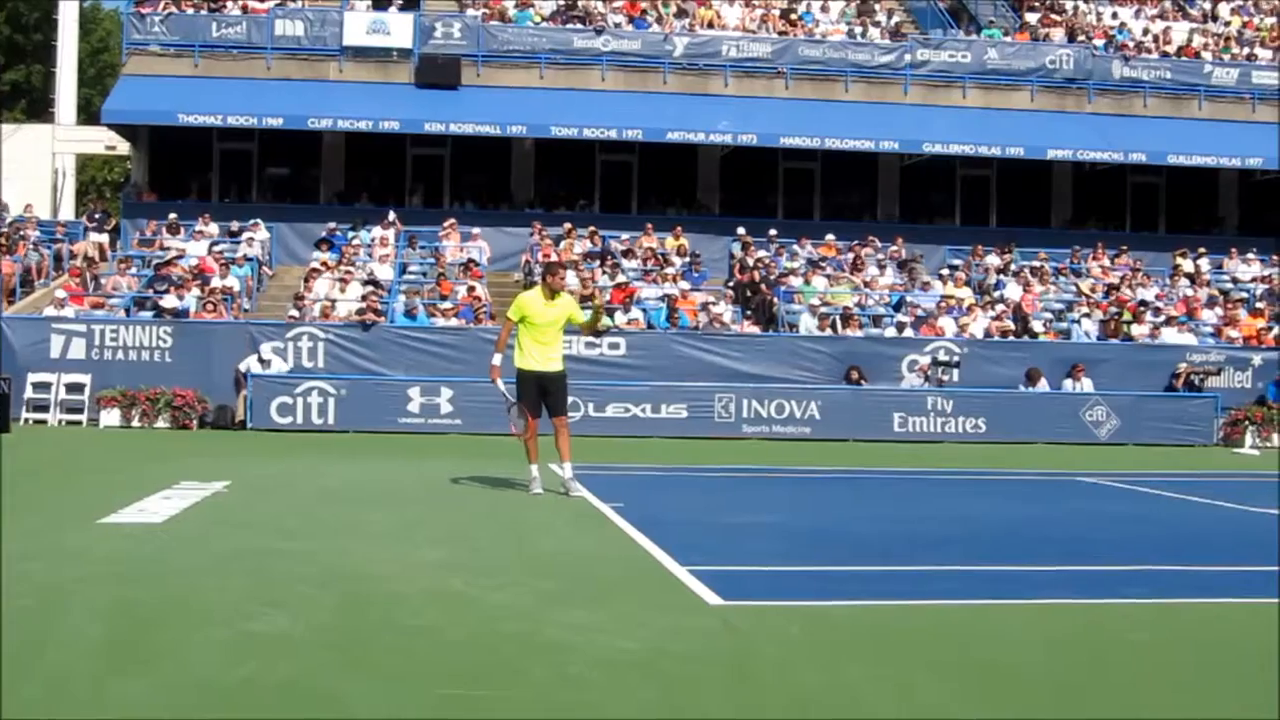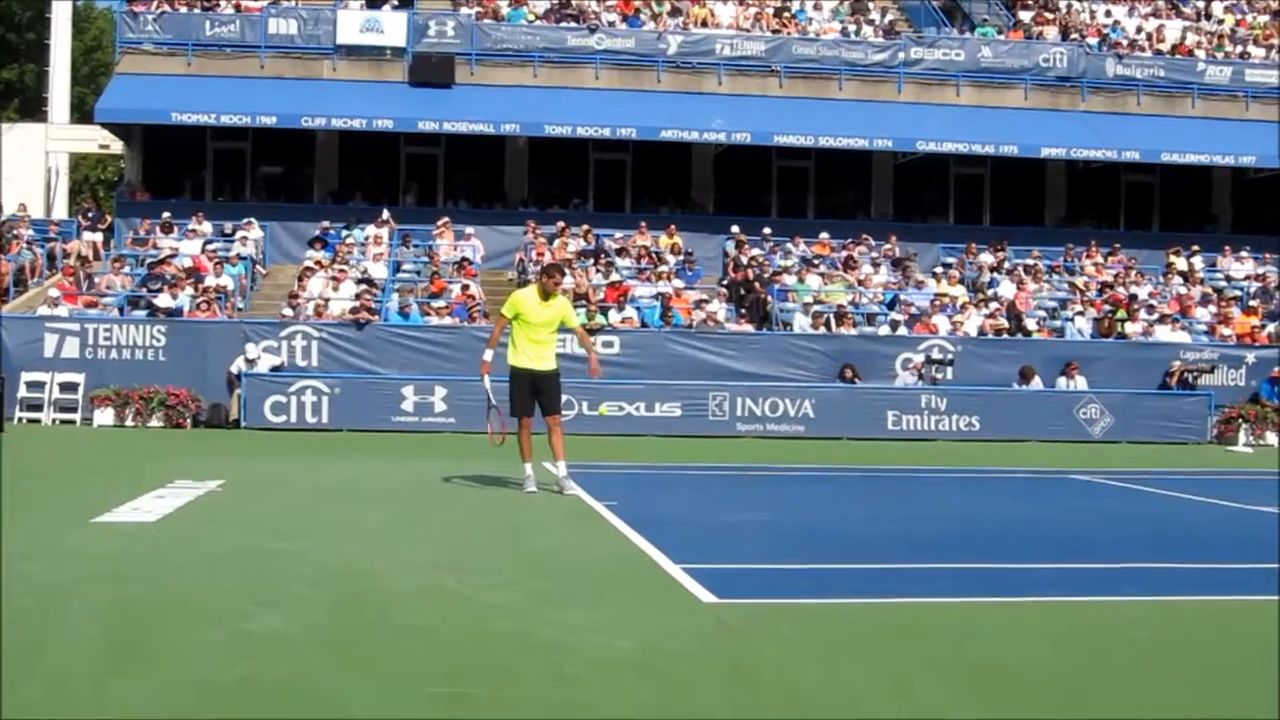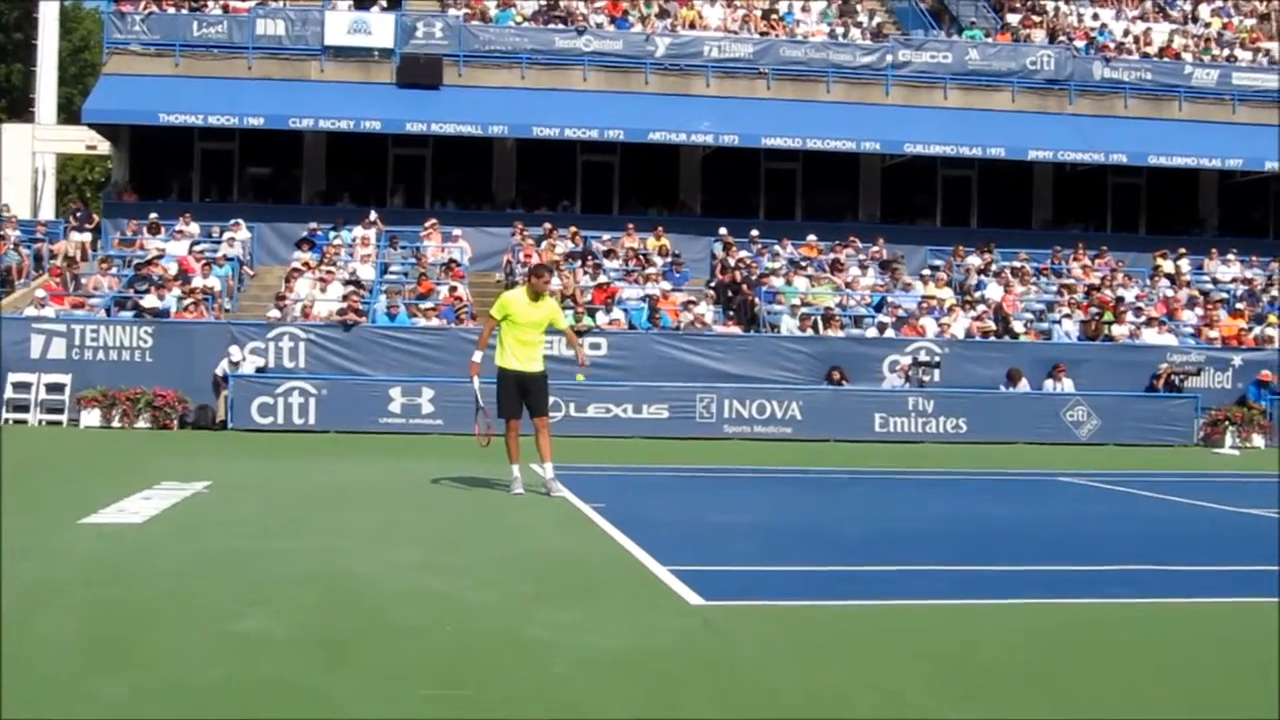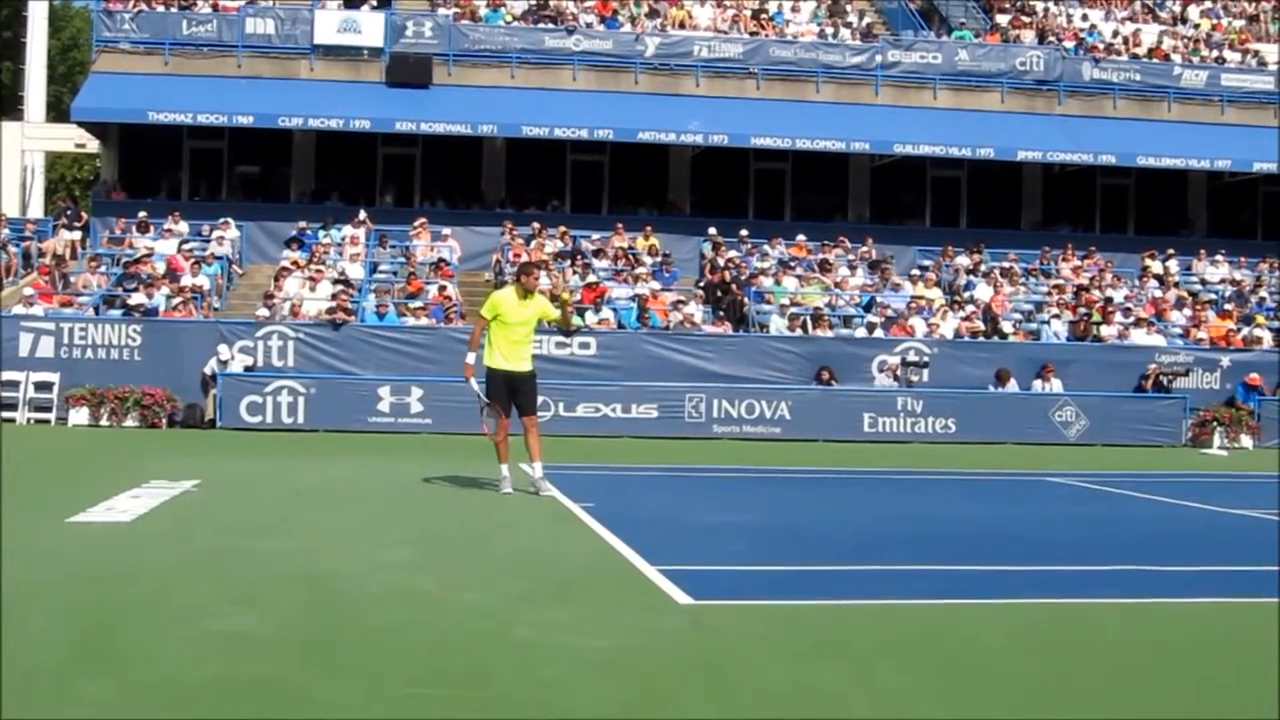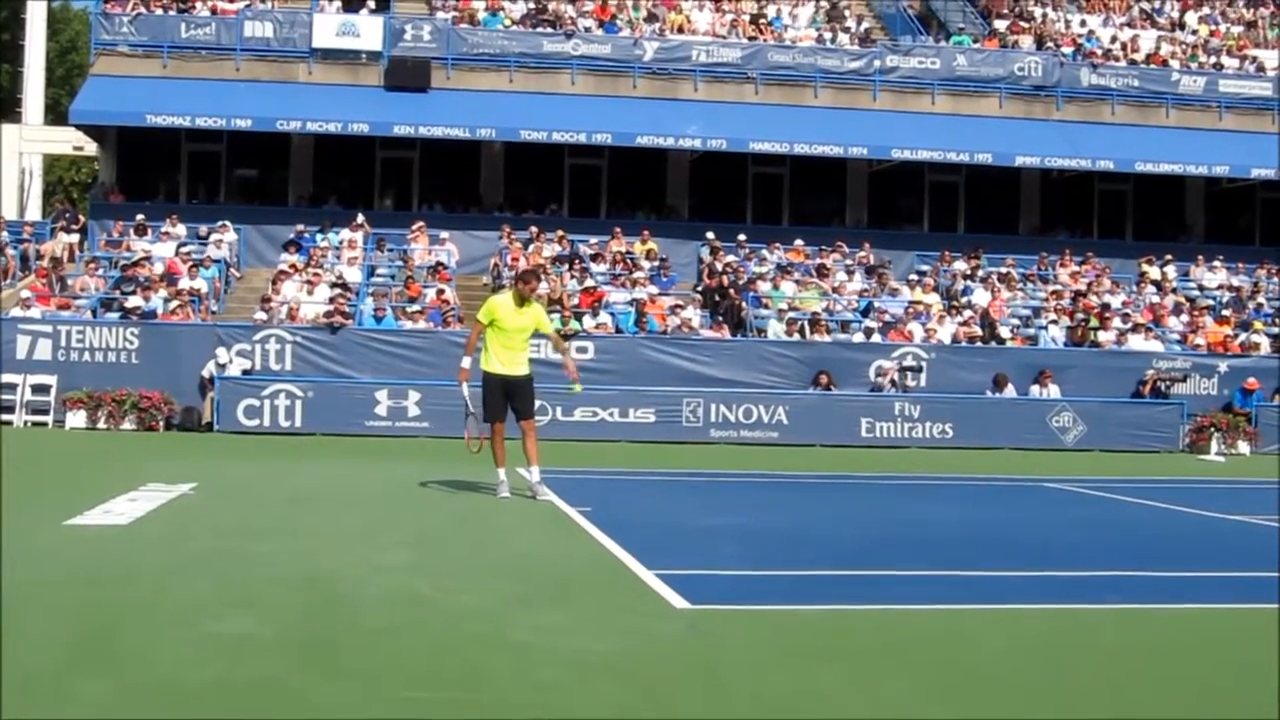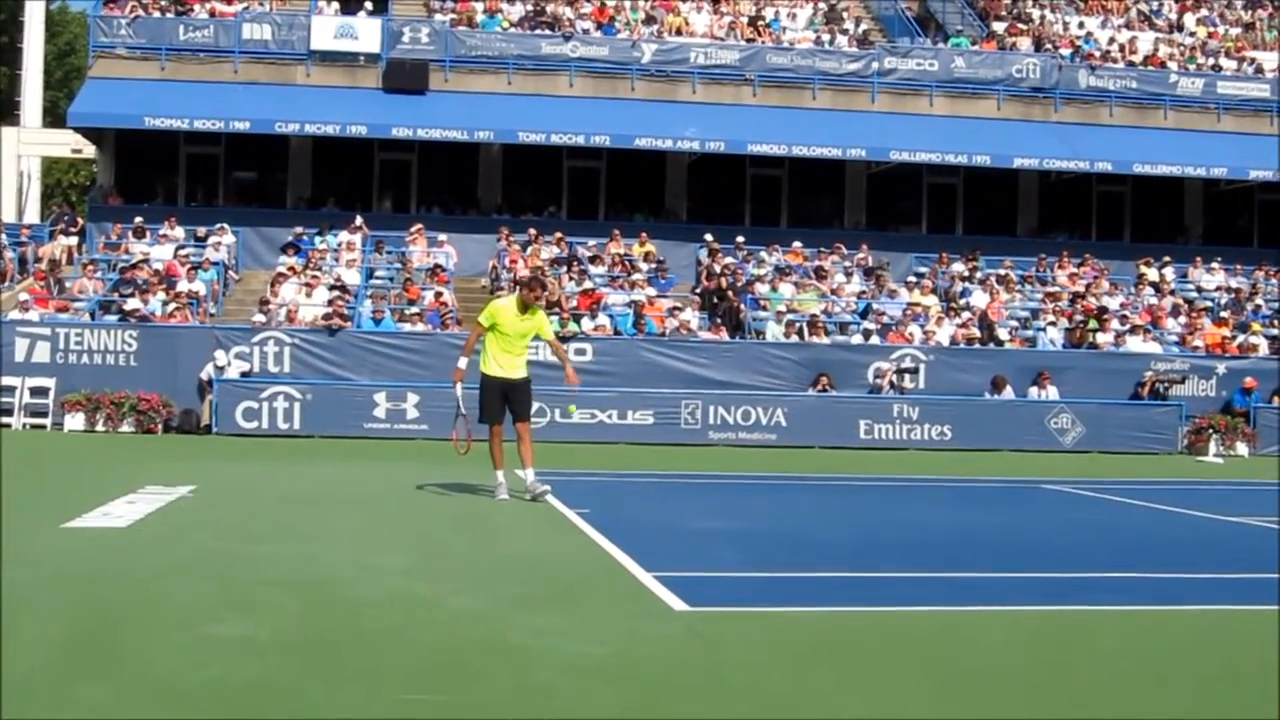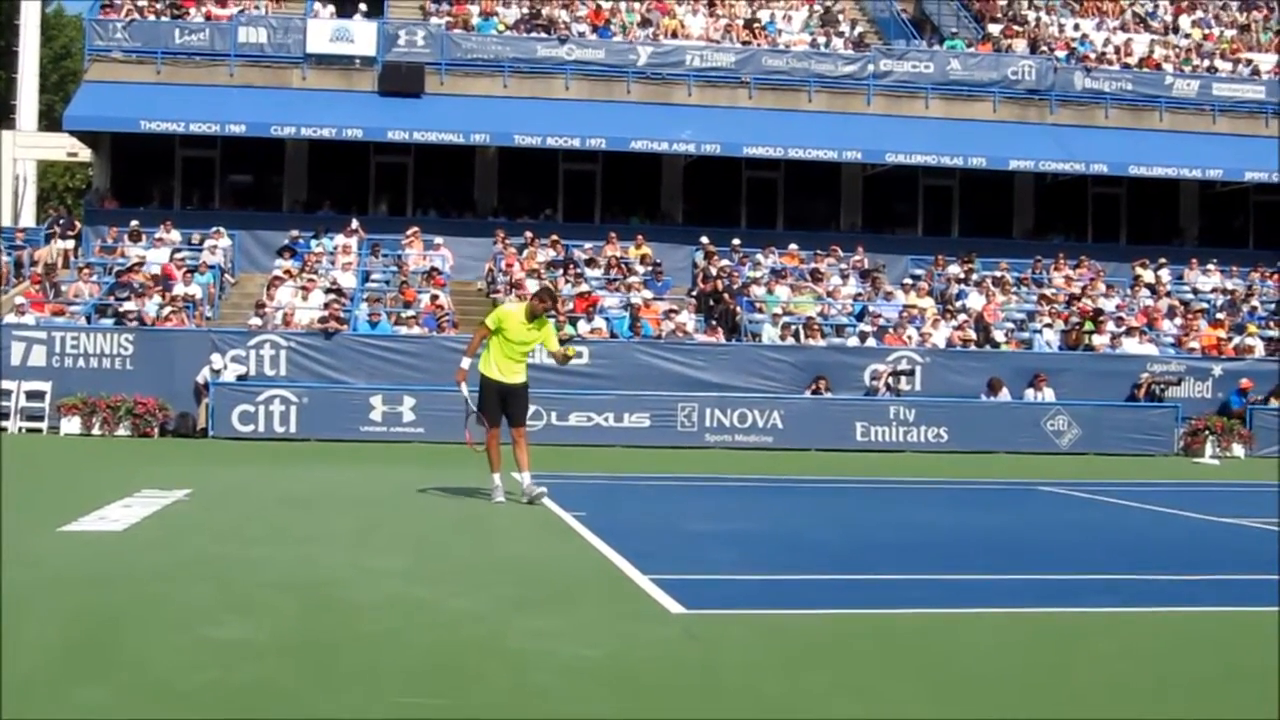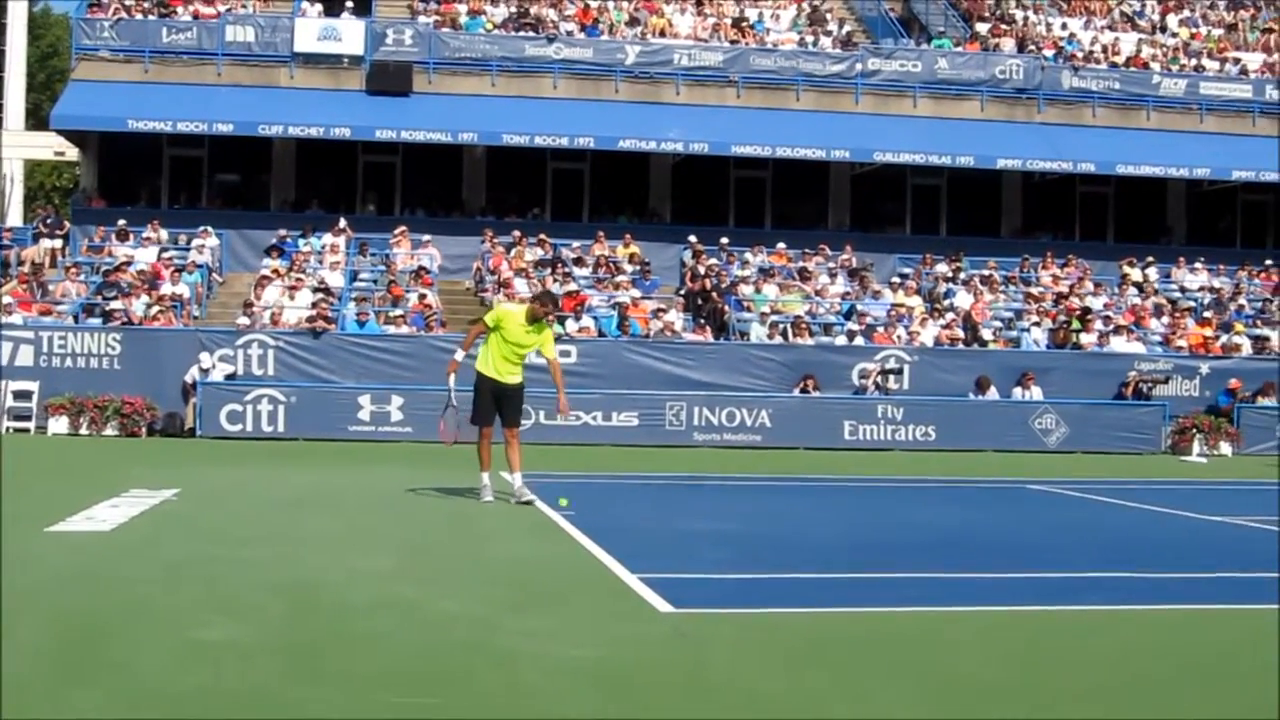
dt=0.3s
person 1, frame 1
left shoulder: (567, 302)
right shoulder: (525, 299)
left elbow: (586, 328)
right elbow: (506, 330)
left wrist: (597, 314)
right wrist: (496, 363)
left hip: (555, 371)
right hip: (528, 371)
left knee: (561, 423)
right knee: (531, 425)
left ankle: (568, 476)
right ankle: (534, 475)
person 1, frame 2
left shoulder: (562, 303)
right shoulder: (520, 297)
left elbow: (579, 331)
right elbow: (499, 327)
left wrist: (592, 354)
right wrist: (487, 358)
left hip: (548, 370)
right hip: (521, 369)
left knee: (555, 421)
right knee: (524, 423)
left ankle: (562, 475)
right ankle: (529, 474)
person 1, frame 3
left shoulder: (551, 305)
right shoulder: (509, 298)
left elbow: (567, 331)
right elbow: (488, 328)
left wrist: (579, 350)
right wrist: (476, 359)
left hip: (536, 371)
right hip: (509, 371)
left knee: (542, 423)
right knee: (512, 425)
left ankle: (549, 477)
right ankle: (516, 476)
person 1, frame 4
left shoulder: (540, 302)
right shoulder: (499, 298)
left elbow: (565, 325)
right elbow: (479, 328)
left wrist: (566, 310)
right wrist: (470, 361)
left hip: (524, 370)
right hip: (498, 370)
left knee: (531, 423)
left ankle: (538, 476)
right ankle: (505, 475)
person 1, frame 5
left shoulder: (536, 310)
right shoulder: (495, 303)
left elbow: (553, 337)
right elbow: (475, 333)
left wrist: (567, 358)
right wrist: (465, 365)
left hip: (521, 375)
right hip: (494, 374)
left knee: (528, 426)
right knee: (497, 428)
left ankle: (535, 480)
right ankle: (502, 479)
person 1, frame 6
left shoulder: (539, 315)
right shoulder: (498, 306)
left elbow: (553, 343)
right elbow: (475, 334)
left wrist: (567, 364)
right wrist: (461, 365)
left hip: (519, 378)
right hip: (492, 376)
left knee: (523, 430)
right knee: (496, 430)
left ankle: (530, 481)
right ankle: (500, 481)
person 1, frame 7
left shoulder: (546, 326)
right shoulder: (505, 311)
left elbow: (556, 353)
right elbow: (479, 336)
left wrist: (565, 356)
right wrist: (464, 366)
left hip: (517, 382)
right hip: (491, 379)
left knee: (519, 434)
right knee: (493, 433)
left ankle: (527, 485)
right ankle: (497, 484)
person 1, frame 8
left shoulder: (545, 331)
right shoulder: (505, 311)
left elbow: (553, 362)
right elbow: (476, 331)
left wrist: (561, 394)
right wrist: (457, 358)
left hip: (513, 383)
right hip: (487, 377)
left knee: (512, 434)
right knee: (485, 432)
left ankle: (518, 486)
right ankle: (485, 483)
